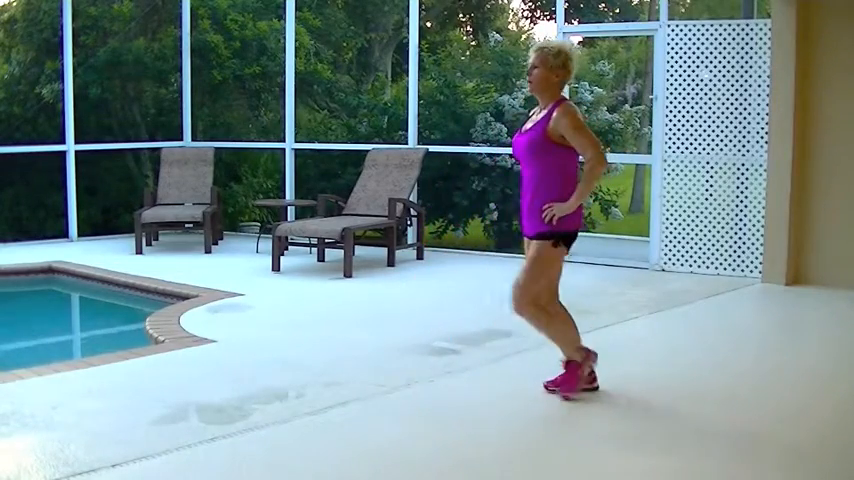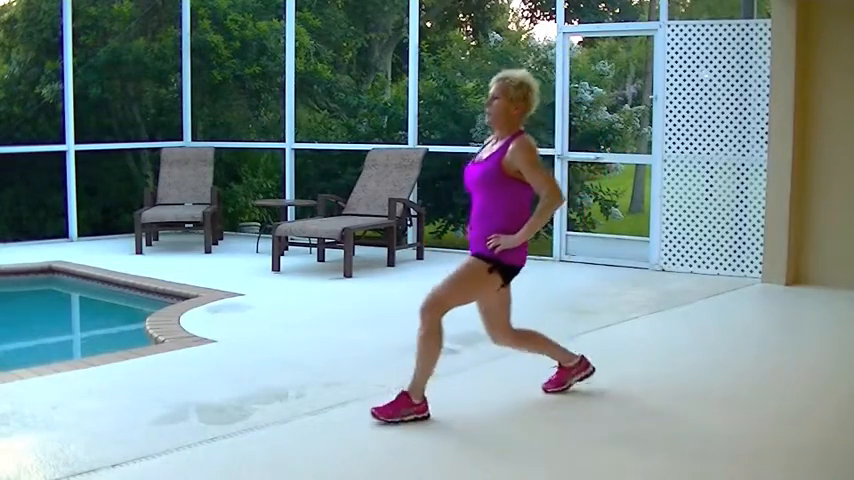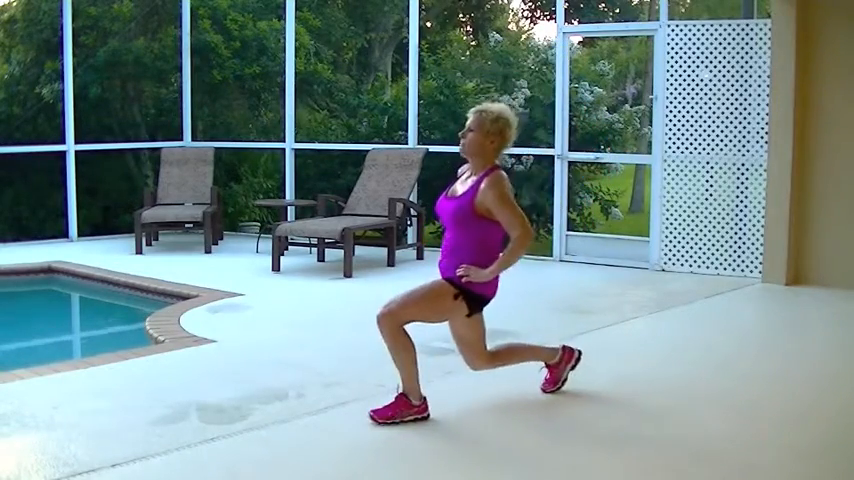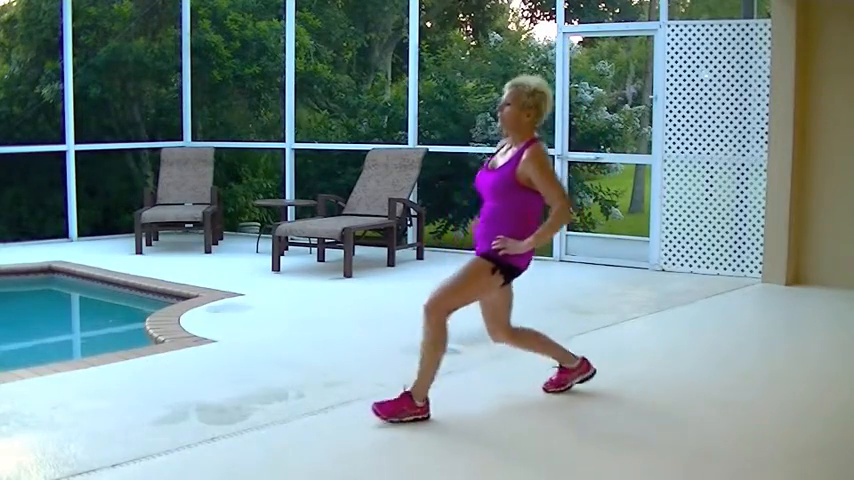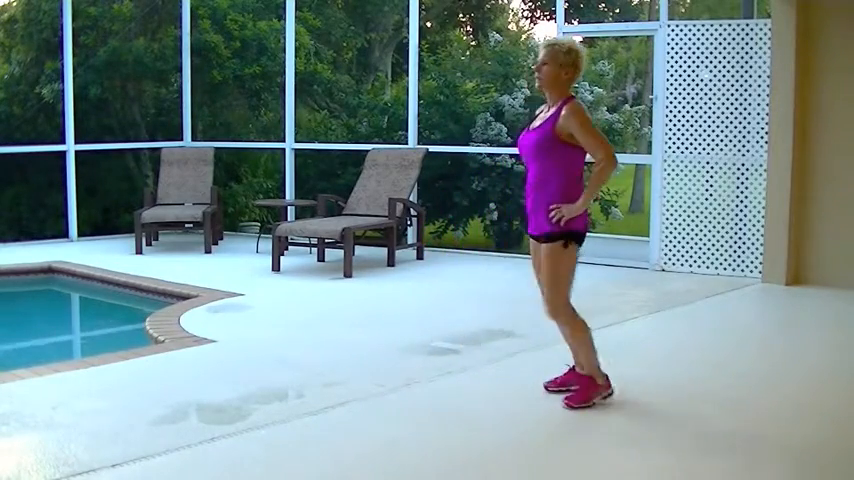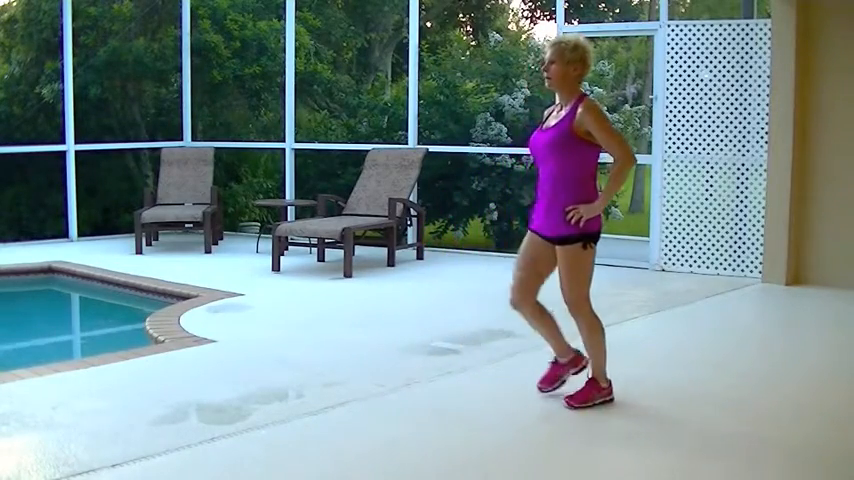
dt=0.4s
person 1, frame 1
left shoulder: (563, 114)
right shoulder: (537, 114)
left elbow: (597, 160)
left wrist: (571, 204)
left hip: (555, 223)
right hip: (534, 221)
left knee: (523, 301)
right knee: (543, 302)
left ankle: (579, 355)
right ankle: (579, 369)
person 1, frame 2
left shoulder: (519, 147)
right shoulder: (492, 143)
left elbow: (553, 196)
left wrist: (520, 237)
left hip: (498, 254)
right hip: (485, 251)
left knee: (430, 309)
right knee: (502, 334)
left ankle: (415, 399)
right ankle: (572, 362)
person 1, frame 3
left shoulder: (492, 184)
right shoulder: (465, 173)
left elbow: (523, 235)
left wrist: (491, 271)
left hip: (469, 284)
right hip: (456, 280)
left knee: (388, 317)
right knee: (480, 361)
left ankle: (413, 401)
right ankle: (559, 356)
person 1, frame 4
left shoulder: (532, 156)
right shoulder: (504, 147)
left elbow: (563, 209)
left wrist: (527, 243)
left hip: (505, 257)
right hip: (489, 251)
left knee: (434, 308)
right knee: (500, 332)
left ankle: (417, 400)
right ankle: (573, 364)
person 1, frame 5
left shoulder: (571, 112)
right shoulder: (542, 112)
left elbow: (607, 159)
left wrist: (581, 203)
left hip: (561, 223)
right hip: (540, 220)
left knee: (556, 306)
right knee: (554, 305)
left ankle: (595, 378)
right ankle: (582, 370)
person 1, frame 6
left shoulder: (586, 111)
right shoulder: (551, 112)
left elbow: (625, 157)
left wrist: (599, 204)
left hip: (574, 224)
right hip: (543, 221)
left knee: (577, 305)
right knee: (520, 298)
left ankle: (600, 383)
right ankle: (567, 357)
